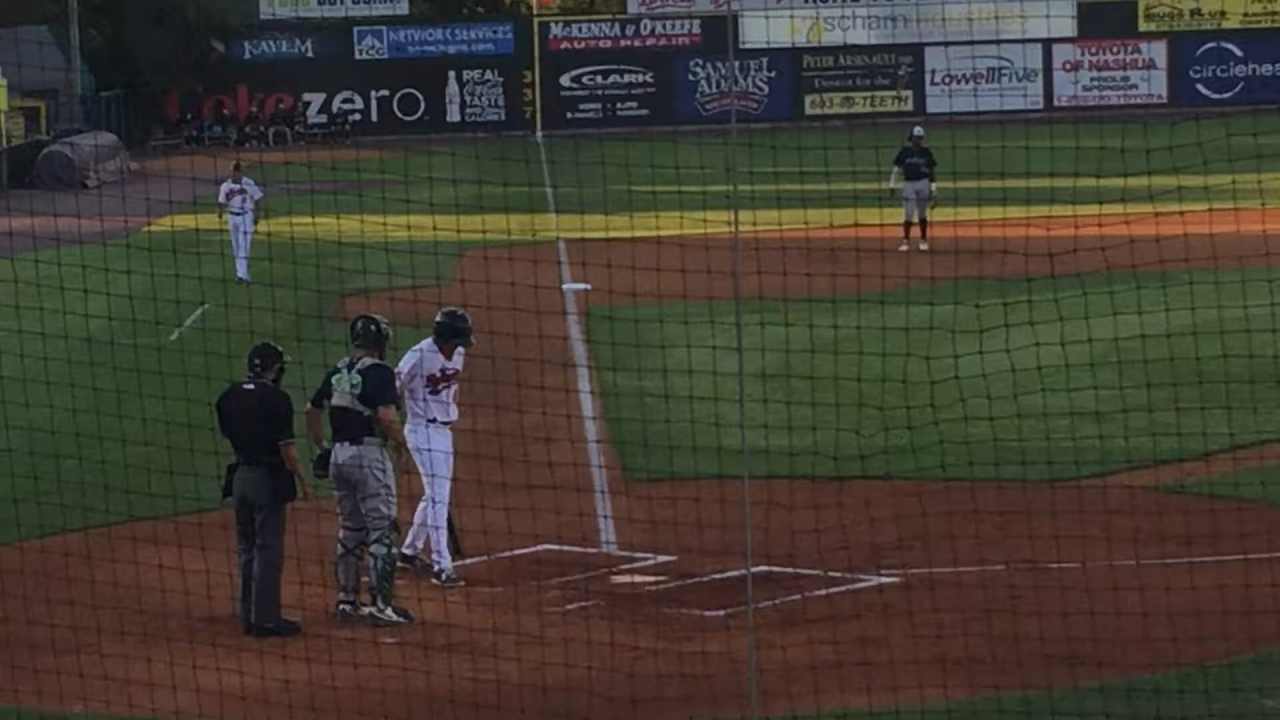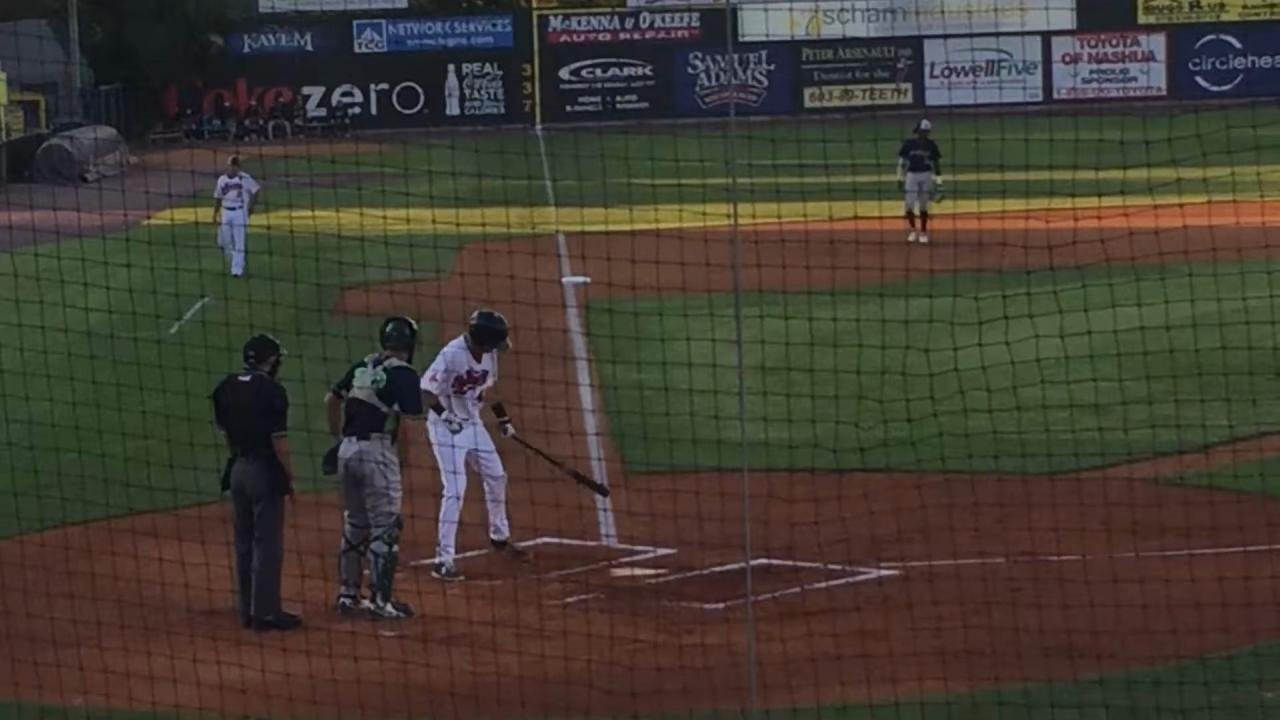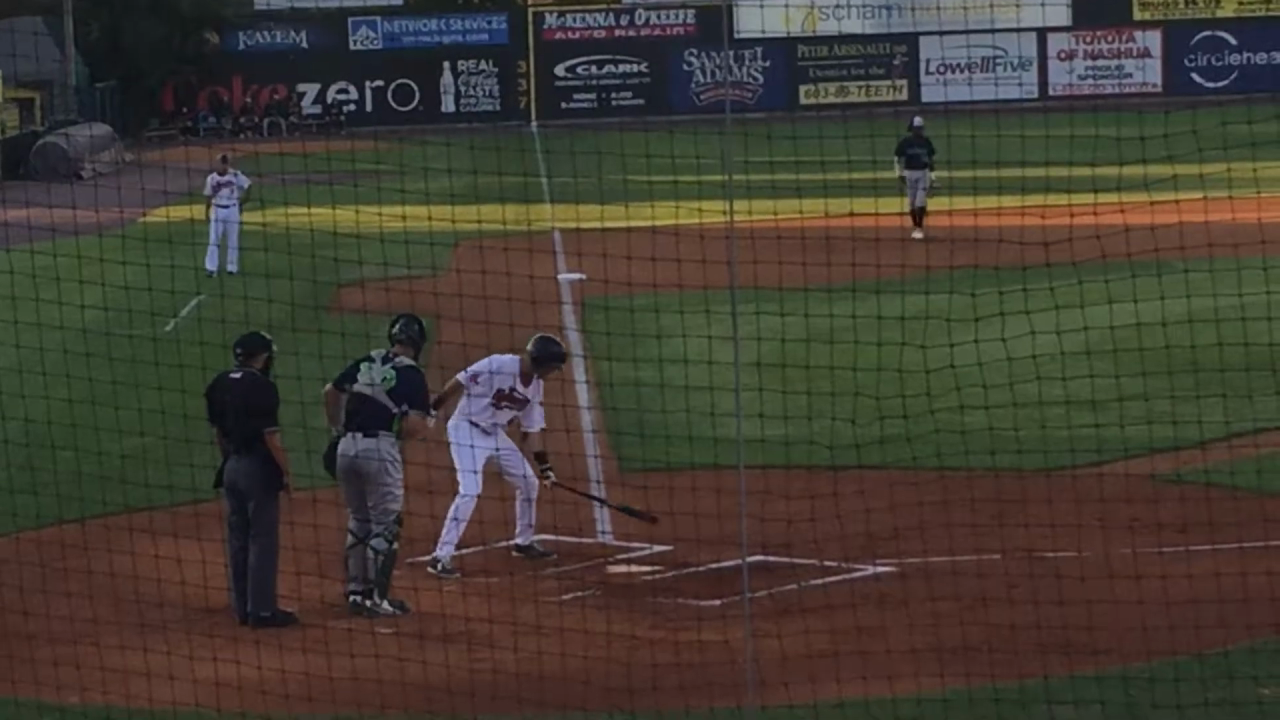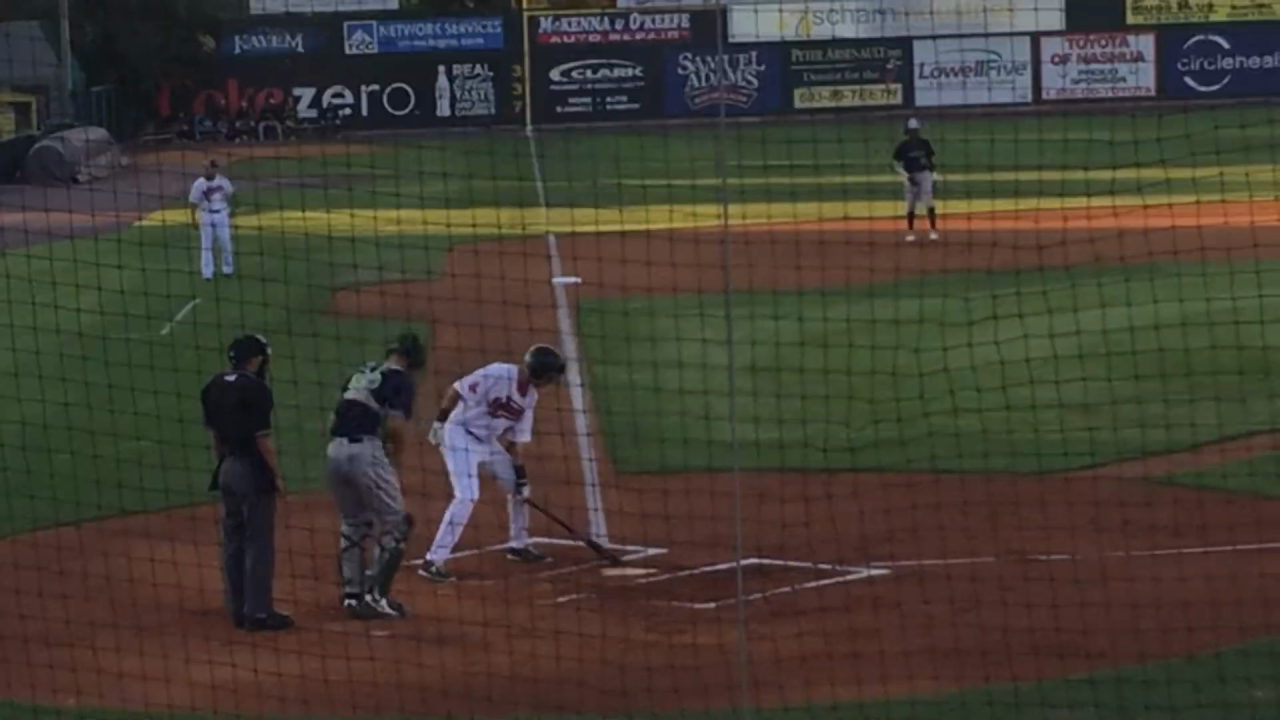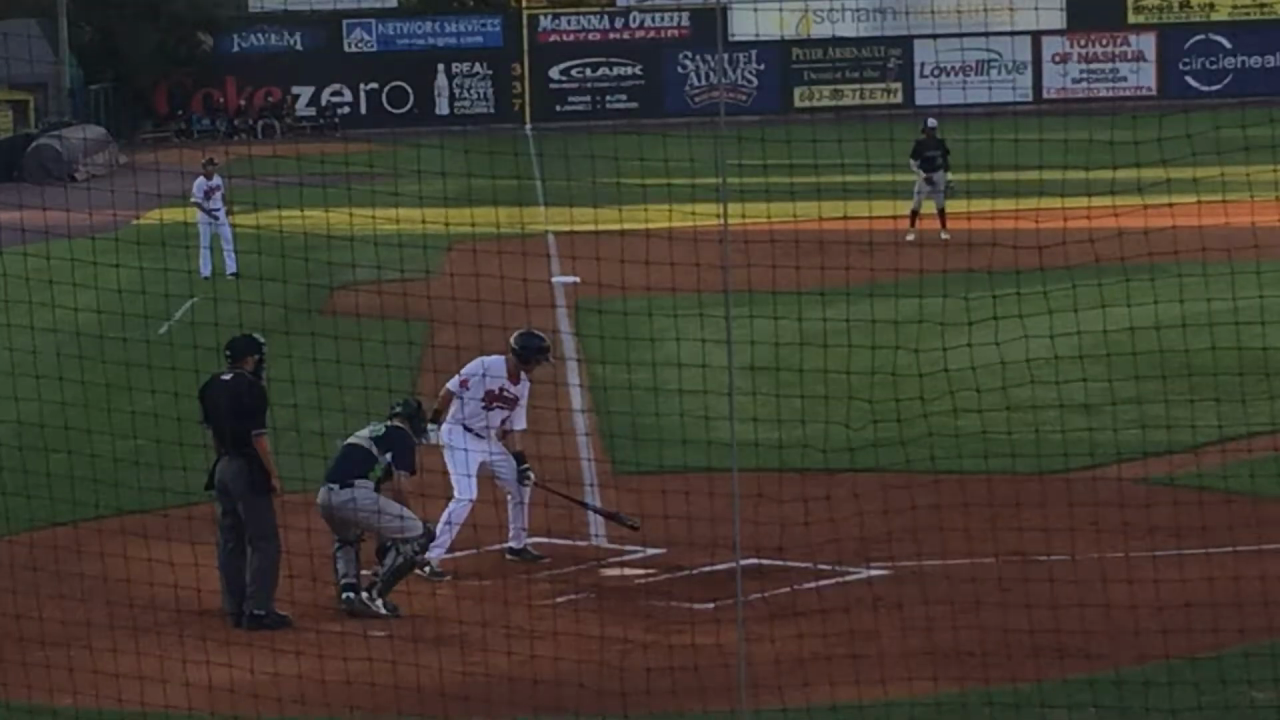
dt=0.4s
person 1, frame 1
left shoulder: (229, 396)
right shoulder: (276, 399)
left elbow: (229, 437)
right elbow: (287, 449)
right wrist: (302, 481)
left hip: (240, 476)
right hip: (268, 479)
left knee: (247, 548)
right knee: (268, 550)
left ankle: (249, 616)
right ankle: (266, 620)
person 1, frame 2
left shoulder: (226, 387)
right shoulder: (271, 390)
left elbow: (226, 433)
right elbow: (279, 441)
right wrist: (291, 477)
left hip: (238, 469)
right hip: (265, 472)
left knee: (244, 542)
right knee: (267, 543)
left ankle: (248, 610)
right ankle: (266, 613)
person 1, frame 3
left shoulder: (219, 385)
right shoulder: (261, 386)
left elbow: (218, 433)
right elbow: (271, 436)
right wrist: (286, 471)
left hip: (231, 467)
right hip: (258, 468)
left knee: (238, 539)
right knee: (263, 540)
left ankle: (243, 607)
right ankle: (262, 610)
person 1, frame 4
left shoulder: (214, 387)
right shoulder: (255, 389)
left elbow: (215, 434)
right elbow: (263, 439)
right wrist: (277, 475)
left hip: (227, 469)
right hip: (252, 471)
left knee: (233, 541)
right knee: (259, 543)
left ankle: (238, 609)
right ankle: (258, 612)
person 1, frame 5
left shoulder: (211, 386)
right shoulder: (251, 388)
left elbow: (213, 432)
right elbow: (258, 437)
right wrist: (273, 474)
left hip: (222, 468)
right hip: (248, 470)
left knee: (229, 541)
right knee: (264, 540)
left ankle: (235, 609)
right ankle: (258, 609)
person 2, frame 1
left shoulder: (337, 372)
right shoulder: (380, 372)
left elbow: (311, 411)
right elbow: (387, 417)
left wrist: (321, 446)
right wrist: (401, 444)
left hip: (339, 455)
right hip: (369, 455)
left knee: (350, 530)
right knee: (382, 530)
left ankle: (346, 601)
right ankle: (381, 606)
person 2, frame 2
left shoulder: (361, 367)
right shoulder: (405, 375)
left elbow: (331, 401)
right elbow: (407, 425)
left wrist: (337, 439)
right wrist: (401, 456)
left hip: (347, 450)
right hip: (376, 452)
left knee: (355, 525)
right knee: (384, 527)
left ankle: (348, 595)
right ankle: (380, 601)
person 2, frame 3
left shoulder: (365, 362)
right shoulder: (412, 374)
left elbow: (330, 391)
right elbow: (416, 428)
left wrist: (337, 430)
right wrist: (412, 426)
left hip: (347, 447)
right hip: (379, 449)
left knee: (358, 522)
right knee: (385, 525)
left ankle: (355, 592)
right ankle: (376, 598)
person 2, frame 4
left shoulder: (361, 375)
right shoulder: (400, 379)
right elbow: (395, 424)
right wrist: (397, 451)
left hip: (336, 452)
right hip: (365, 452)
left knee: (353, 525)
right knee: (396, 523)
left ankle: (352, 596)
right ankle: (376, 594)
person 2, frame 5
left shoulder: (370, 432)
right shoulder: (402, 436)
right elbow: (399, 483)
left wrist: (383, 530)
right wrist: (406, 514)
left hip: (327, 497)
right hip: (353, 495)
left knee: (347, 537)
right knee: (421, 534)
left ankle: (348, 592)
right ankle: (373, 595)
person 3, frame 1
left shoulder: (458, 353)
right shoulder: (419, 354)
left hip: (444, 430)
right hip: (424, 432)
left knee: (435, 496)
right knee: (439, 497)
left ankle: (410, 552)
right ankle: (441, 567)
person 3, frame 2
left shoulder: (489, 354)
right shoulder: (452, 354)
right elbow: (427, 390)
left wrist: (503, 419)
right wrist: (444, 414)
left hip: (473, 425)
right hip: (446, 429)
left knee: (497, 479)
right knee: (454, 492)
left ankle: (500, 536)
right ankle: (442, 561)
person 3, frame 3
left shoulder: (536, 386)
right shoulder: (498, 365)
left elbow: (531, 430)
right elbow: (460, 381)
left wrist: (544, 465)
right wrist: (433, 408)
left hip: (495, 434)
right hip: (467, 430)
left knee: (529, 482)
right knee: (469, 491)
left ankle: (523, 542)
right ankle: (439, 556)
person 3, frame 4
left shoulder: (530, 396)
right shoulder: (496, 374)
left elbow: (517, 440)
right elbow: (457, 390)
left wrist: (520, 479)
right wrist: (440, 421)
left hip: (488, 442)
right hip: (460, 437)
left knee: (520, 490)
right knee: (466, 498)
left ankle: (518, 545)
right ankle: (433, 561)
person 3, frame 5
left shoulder: (523, 384)
right shoulder: (484, 367)
left elbow: (514, 428)
right elbow: (449, 391)
left wrist: (523, 465)
right wrist: (434, 423)
left hip: (489, 439)
right hip: (460, 436)
left knee: (521, 487)
right knee: (464, 498)
left ankle: (517, 546)
right ankle: (428, 559)
